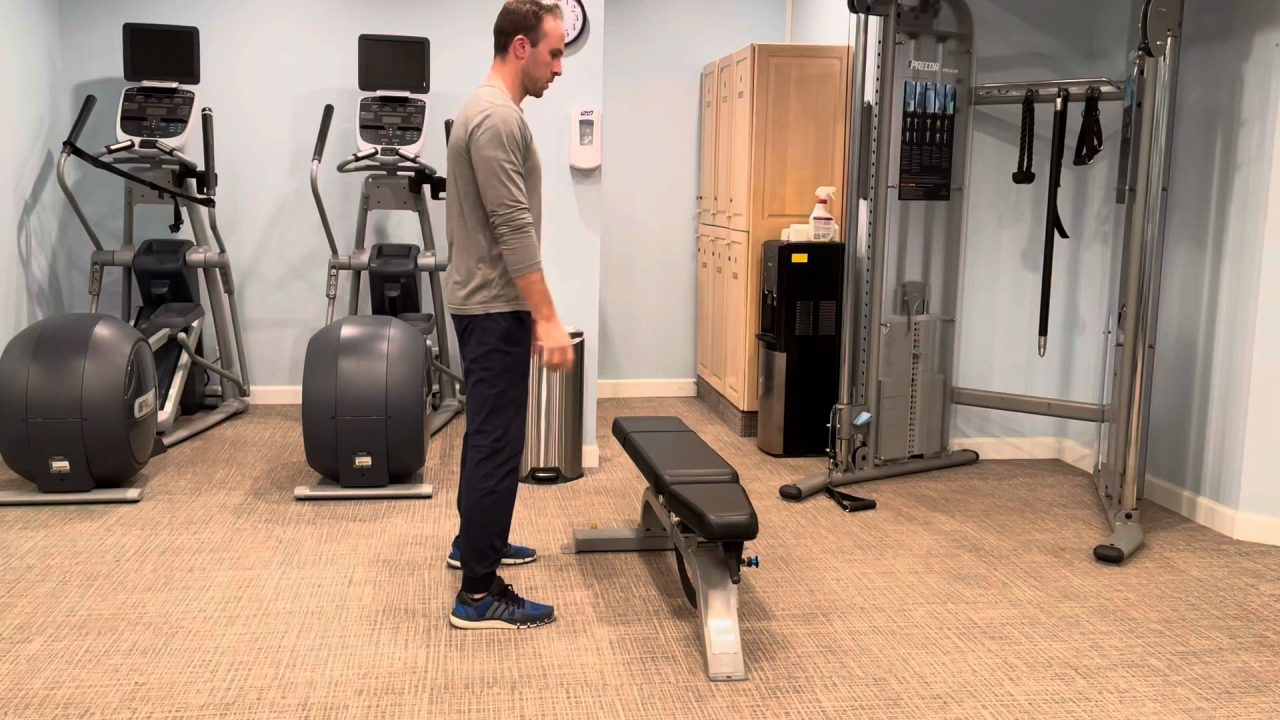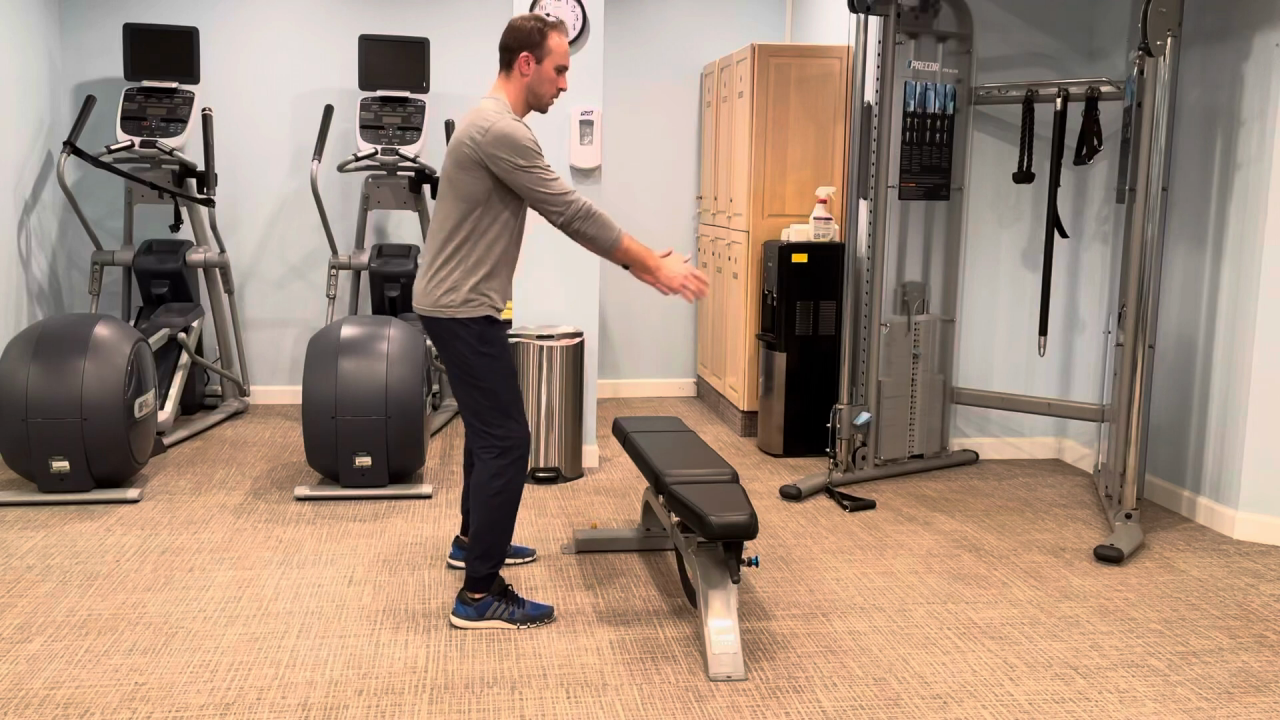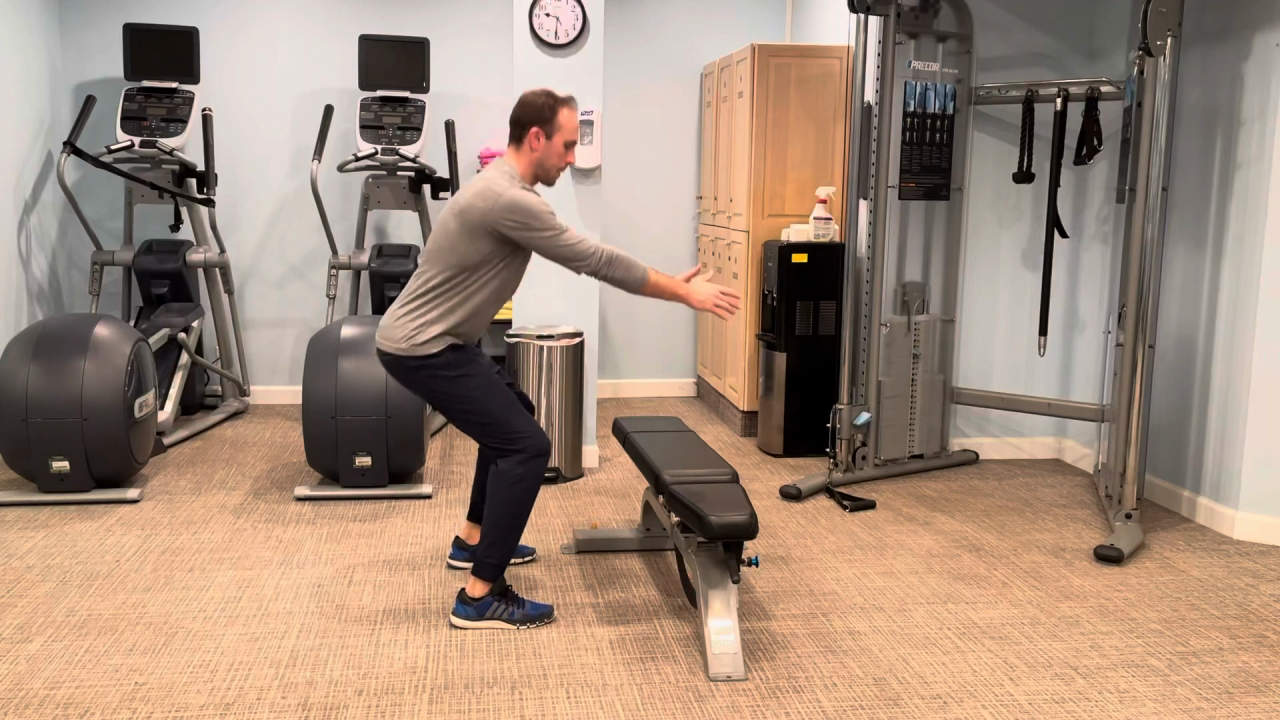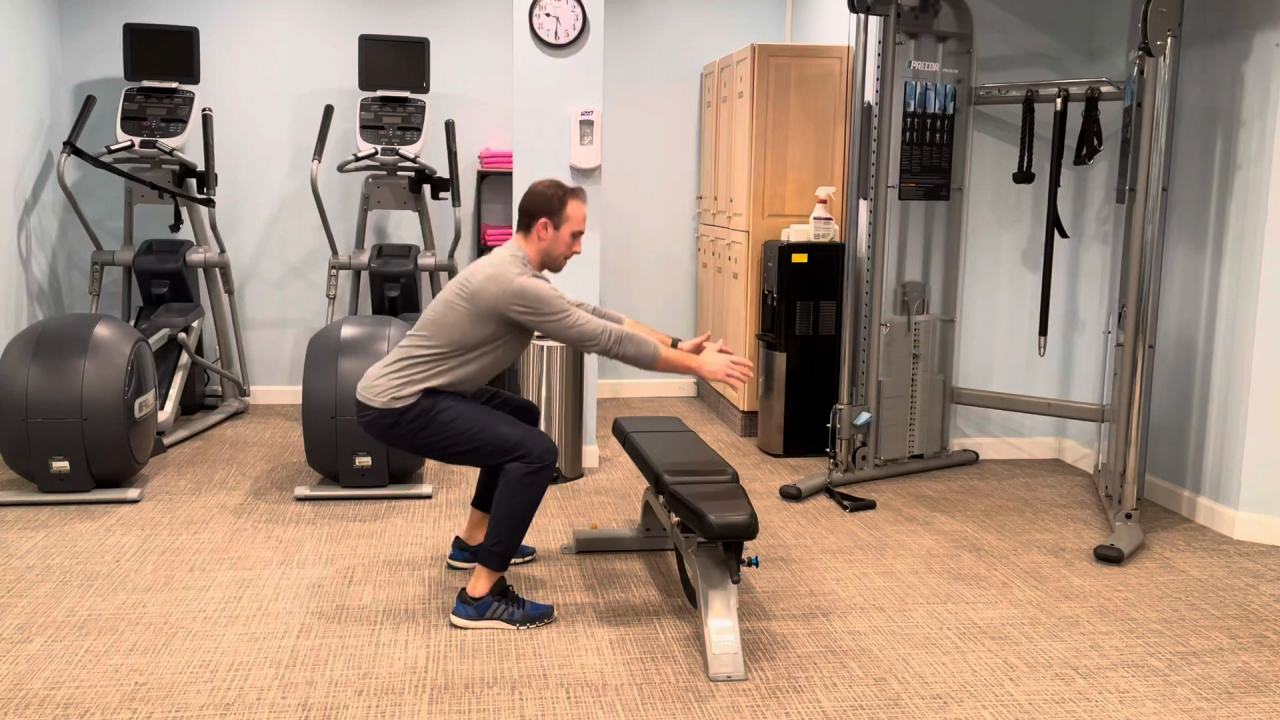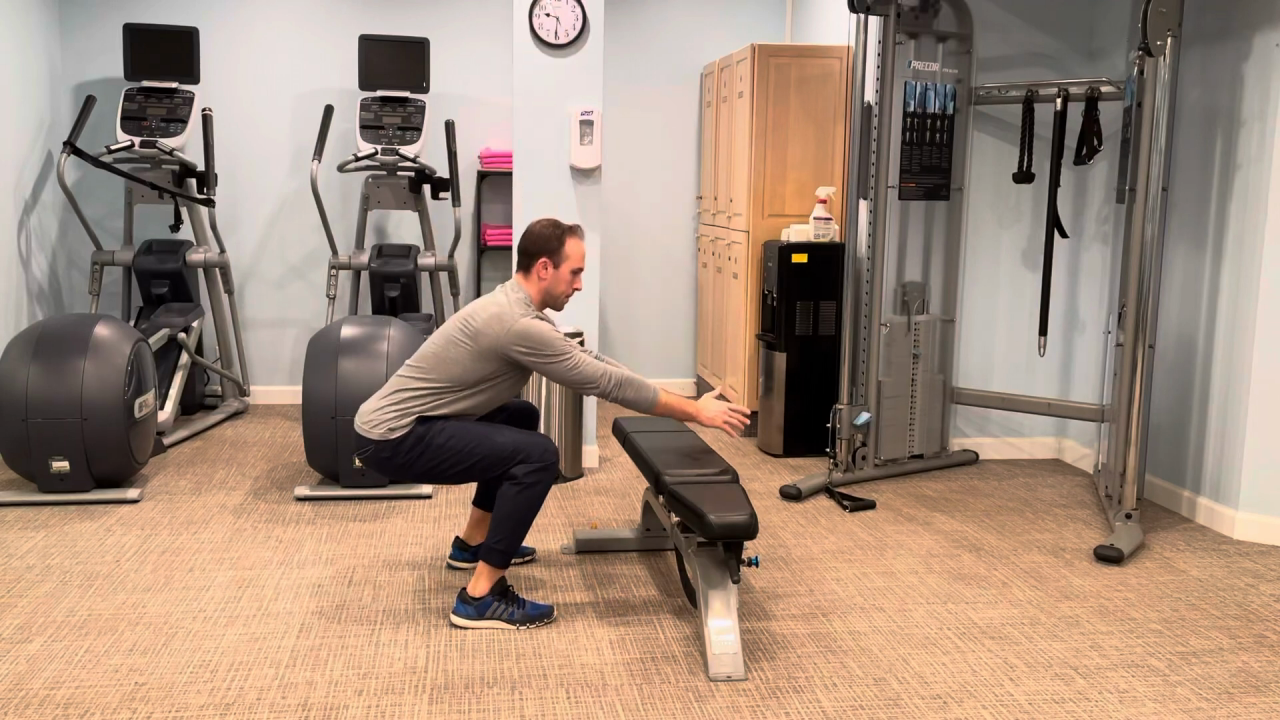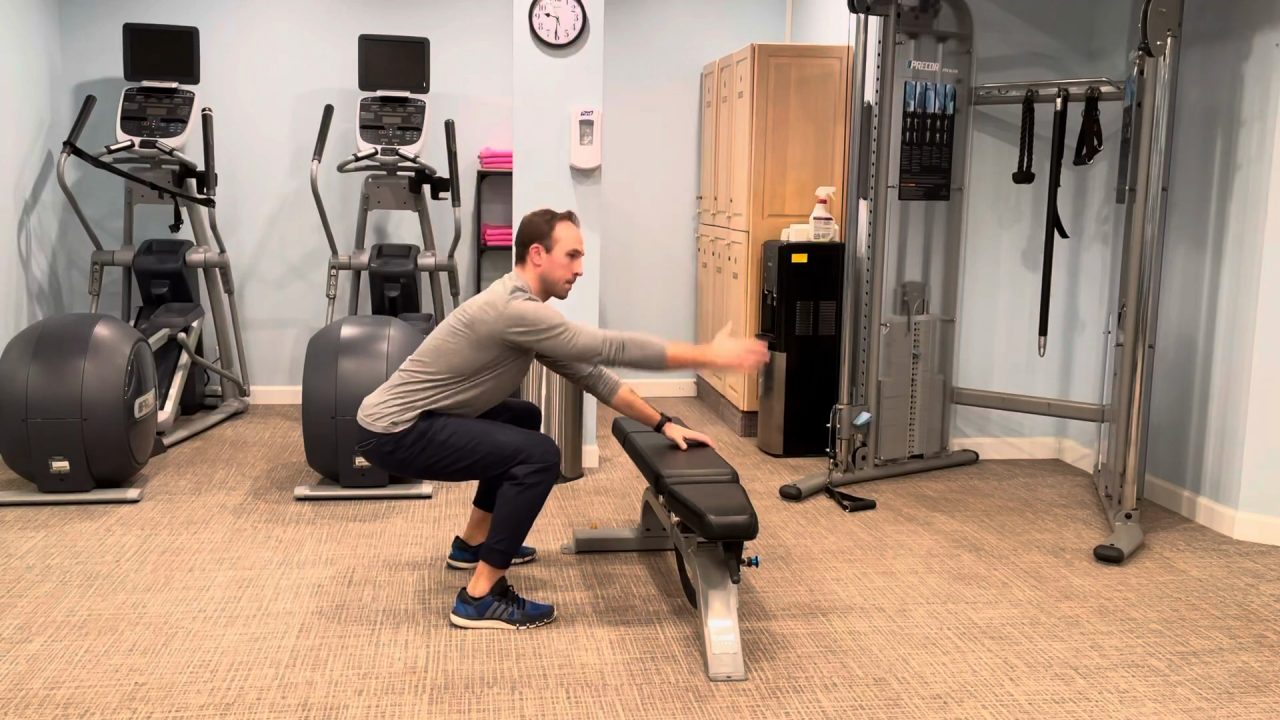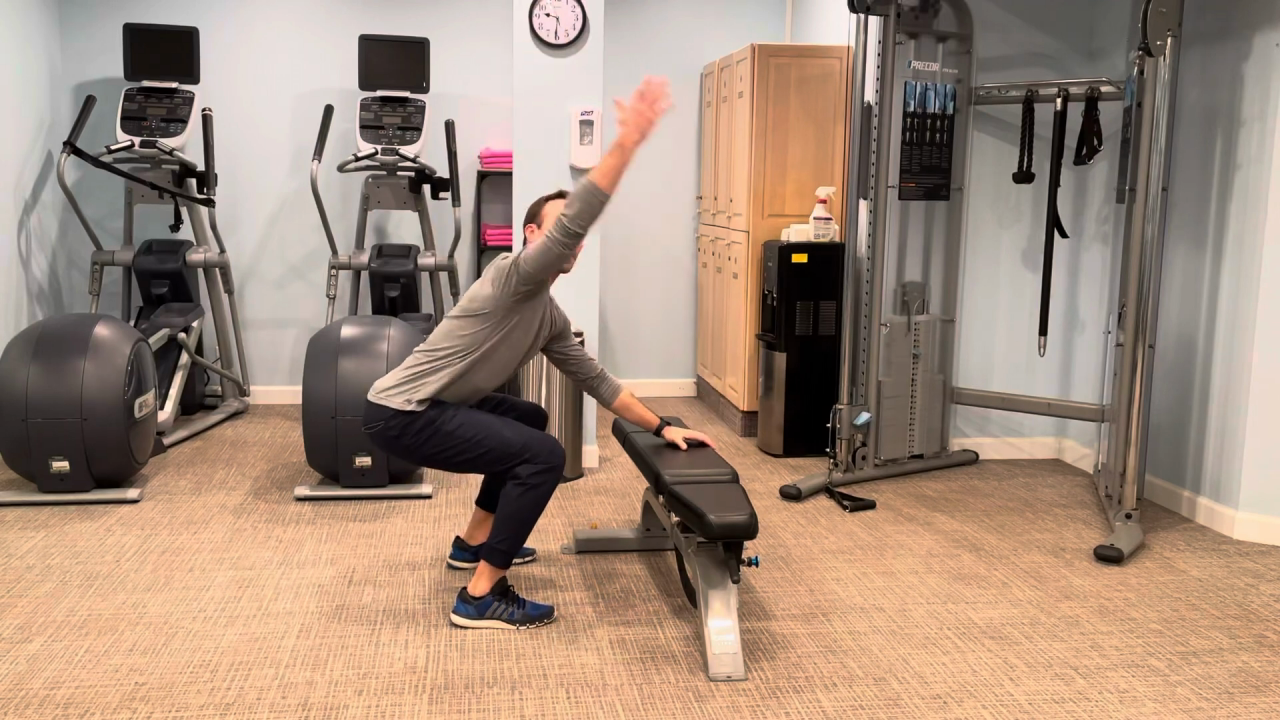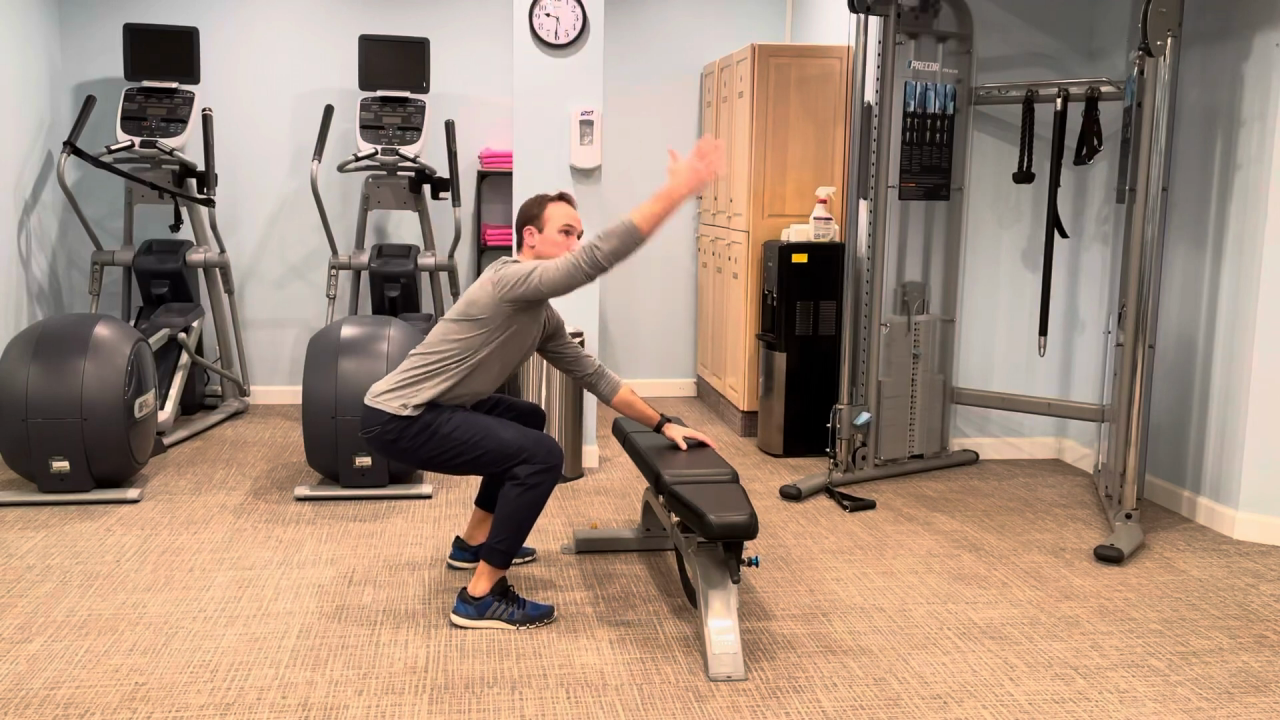
dt=0.4s
person 1, frame 1
left shoulder: (487, 109)
right shoulder: (498, 117)
right elbow: (513, 229)
left wrist: (534, 306)
right wrist: (545, 321)
left hip: (484, 301)
right hip: (494, 309)
left knee: (487, 429)
right knee: (498, 439)
left ankle: (477, 540)
right ankle: (478, 593)
person 1, frame 2
left shoulder: (496, 123)
right shoulder: (499, 130)
left elbow: (566, 212)
right elbow: (572, 213)
left wrist: (644, 261)
right wrist: (653, 266)
left hip: (456, 302)
right hip: (461, 309)
left knee: (491, 426)
right knee: (506, 439)
left ankle: (474, 540)
right ankle: (479, 597)
person 1, frame 3
left shoulder: (506, 189)
right shoulder: (508, 200)
left elbow: (587, 251)
right elbow: (596, 261)
left wrist: (670, 280)
right wrist: (686, 294)
left hip: (430, 338)
right hip: (420, 348)
left knee: (512, 416)
right knee: (526, 445)
left ankle: (474, 538)
right ankle: (480, 596)
person 1, frame 4
left shoulder: (515, 271)
right shoulder: (515, 286)
left elbow: (592, 316)
right elbow: (606, 341)
left wrist: (677, 344)
right wrist: (697, 367)
left hip: (406, 392)
right hip: (395, 407)
left knee: (519, 419)
right knee: (534, 452)
left ankle: (473, 540)
right ankle: (480, 597)
person 1, frame 5
left shoulder: (517, 308)
right shoulder: (518, 325)
left elbow: (591, 363)
right elbow: (606, 383)
left wrist: (678, 404)
right wrist: (695, 410)
left hip: (398, 422)
right hip: (390, 439)
left knee: (520, 418)
right knee: (537, 454)
left ankle: (473, 542)
right ankle: (480, 597)
person 1, frame 6
left shoulder: (525, 310)
right shoulder: (515, 311)
left elbow: (590, 371)
right elbow: (613, 348)
left wrist: (662, 423)
right wrist: (709, 355)
left hip: (410, 418)
right hip: (392, 433)
left knee: (523, 420)
right knee: (538, 456)
left ankle: (473, 542)
right ankle: (481, 597)
person 1, frame 7
left shoulder: (549, 316)
right shoulder: (512, 280)
left elbow: (595, 379)
right elbow: (565, 226)
left wrist: (662, 427)
right wrist: (627, 142)
left hip: (431, 408)
right hip: (399, 415)
left knee: (530, 424)
right knee: (542, 457)
left ankle: (474, 543)
right ankle: (481, 596)
person 1, frame 8
left shoulder: (539, 315)
right shoulder: (513, 281)
left elbow: (592, 372)
right elbow: (598, 259)
left wrist: (662, 424)
right wrist: (677, 189)
left hip: (426, 409)
right hip: (398, 420)
left knee: (528, 425)
right knee: (540, 458)
left ankle: (475, 543)
right ankle: (480, 597)
